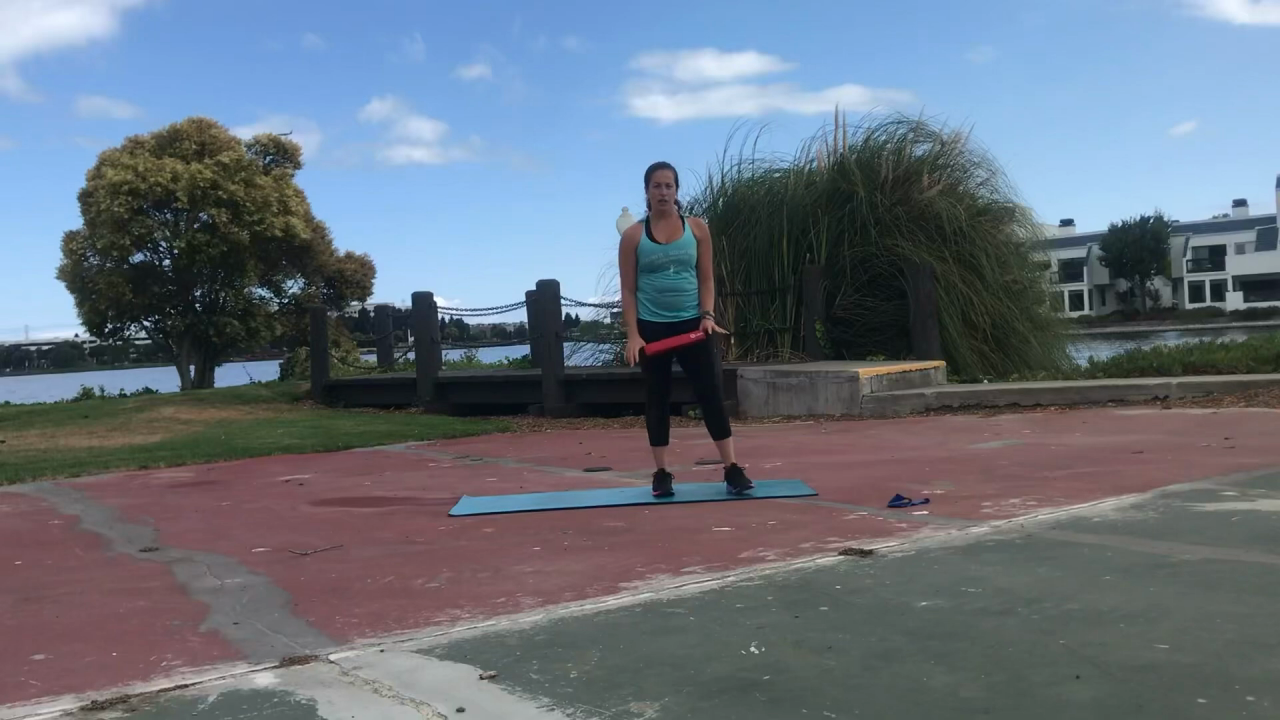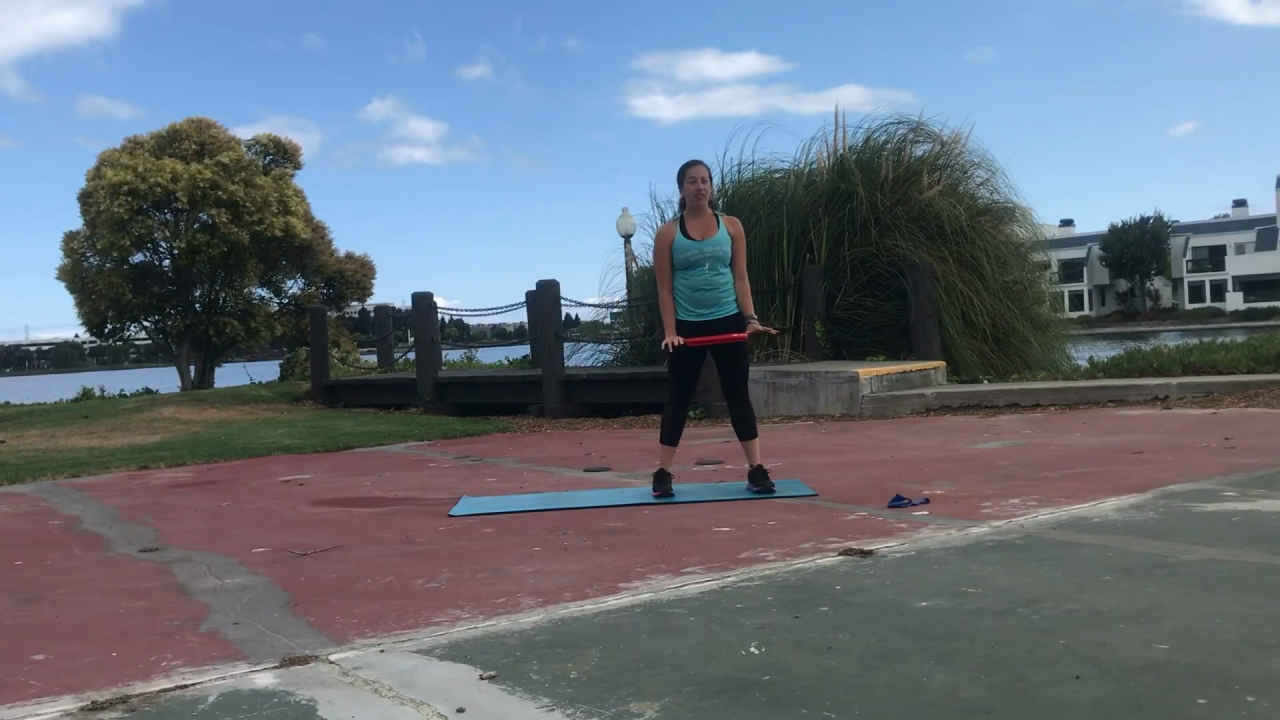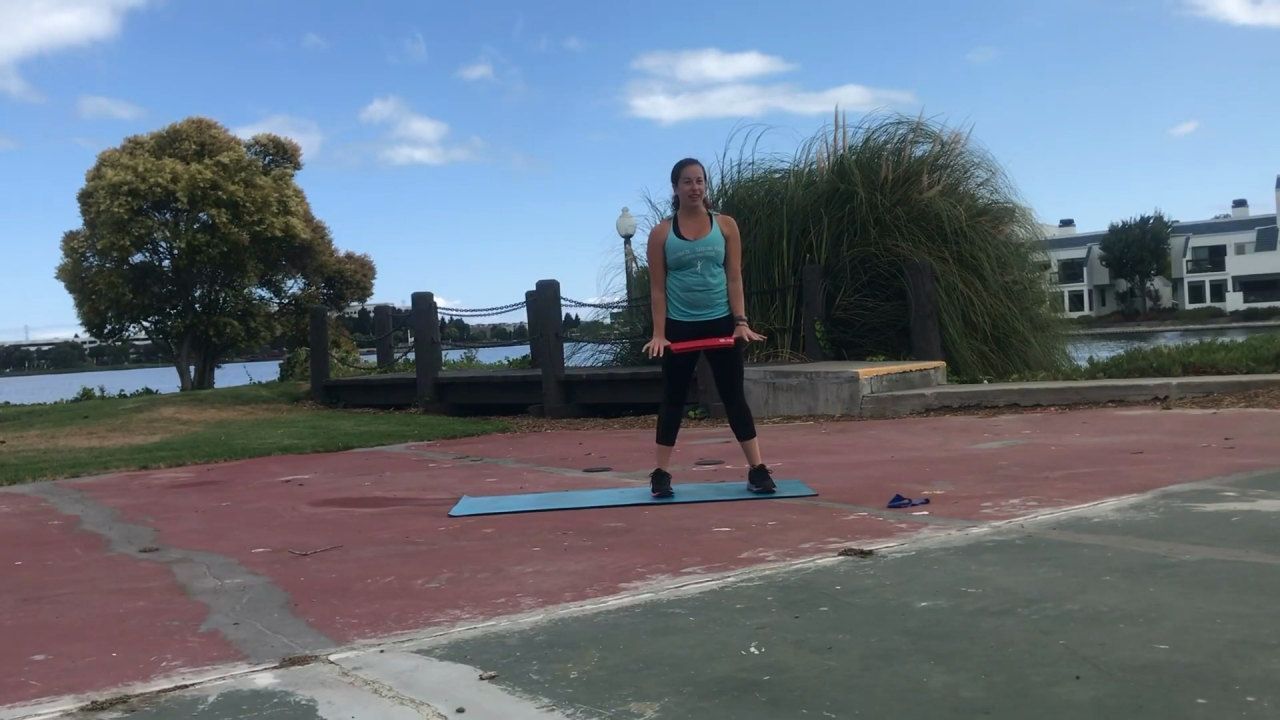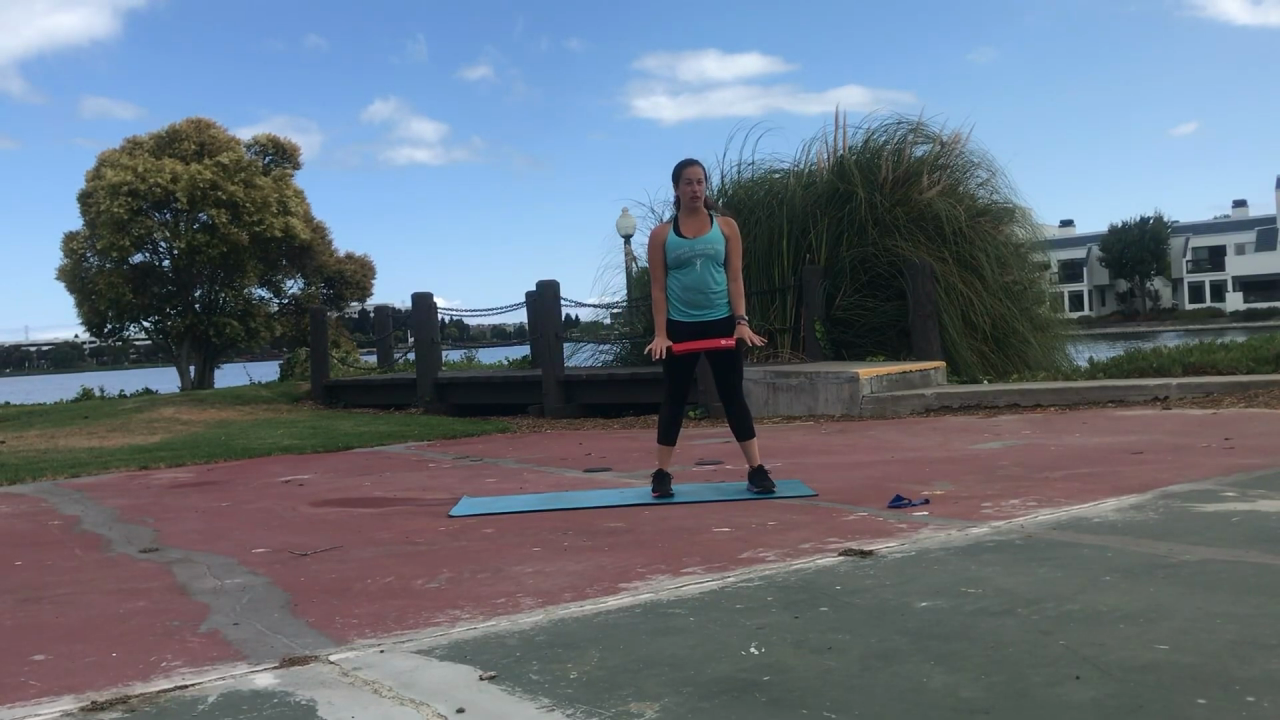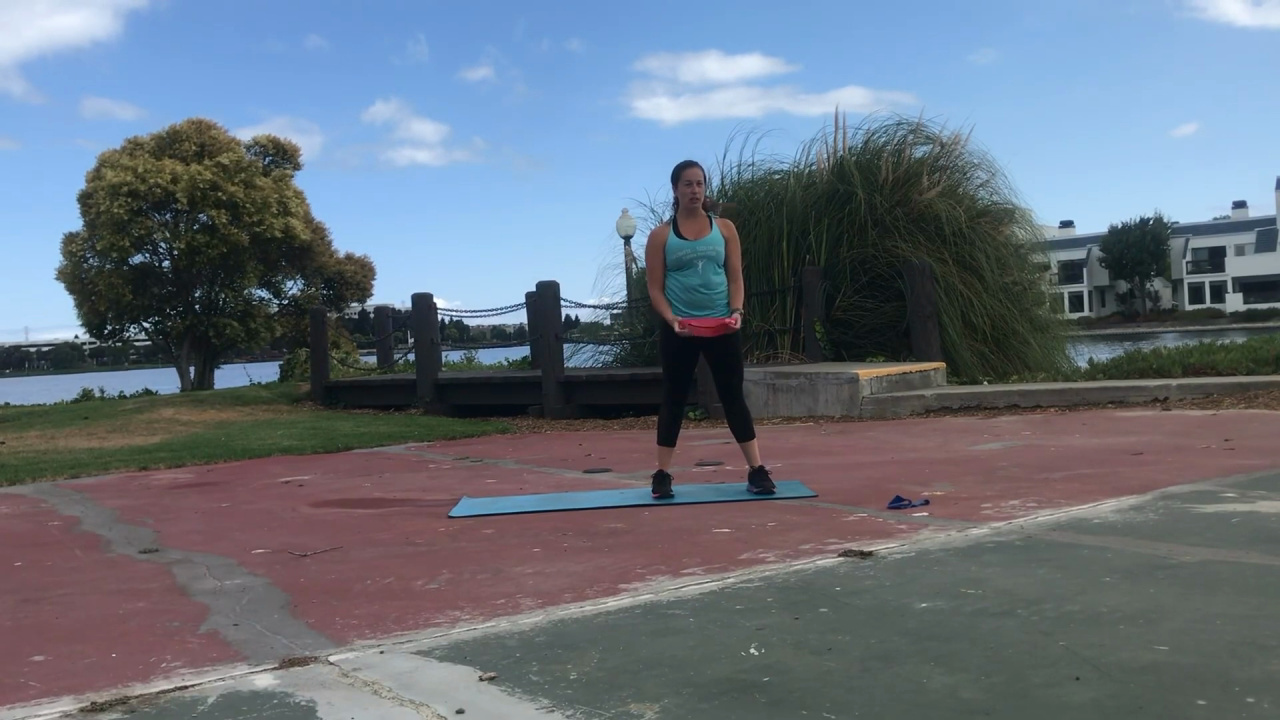
dt=1s
person 1, frame 1
left shoulder: (697, 228)
right shoulder: (633, 235)
left elbow: (706, 279)
right elbow: (628, 290)
left wrist: (707, 315)
right wrist: (632, 334)
left hip: (691, 323)
right hip: (651, 327)
left knee: (710, 393)
right knee: (658, 398)
left ankle: (732, 468)
right ankle: (662, 473)
person 1, frame 2
left shoulder: (731, 226)
right shoulder: (668, 233)
left elbow: (740, 278)
right elbow: (665, 289)
left wrist: (751, 318)
right wrist: (670, 330)
left hip: (728, 321)
right hip: (687, 326)
left knee: (737, 395)
right knee: (679, 398)
left ankle: (756, 469)
right ankle: (663, 473)
person 1, frame 3
left shoulder: (725, 225)
right shoulder: (661, 233)
left elbow: (734, 278)
right elbow: (657, 287)
left wrist: (740, 321)
right wrist: (659, 333)
left hip: (720, 322)
right hip: (679, 326)
left knee: (733, 395)
right knee: (673, 398)
left ankle: (757, 469)
right ankle: (661, 473)
person 1, frame 4
left shoulder: (726, 226)
right shoulder: (662, 234)
left elbow: (735, 278)
right elbow: (658, 288)
left wrist: (741, 321)
right wrist: (660, 333)
left hip: (721, 322)
right hip: (680, 326)
left knee: (733, 395)
right knee: (675, 398)
left ankle: (756, 470)
right ankle: (662, 474)
person 1, frame 5
left shoulder: (725, 228)
right shoulder: (661, 235)
left elbow: (735, 278)
right elbow: (655, 288)
left wrist: (735, 311)
right wrist: (672, 319)
right hip: (679, 328)
left knee: (733, 396)
right knee: (674, 399)
left ankle: (757, 470)
right ankle: (662, 475)
